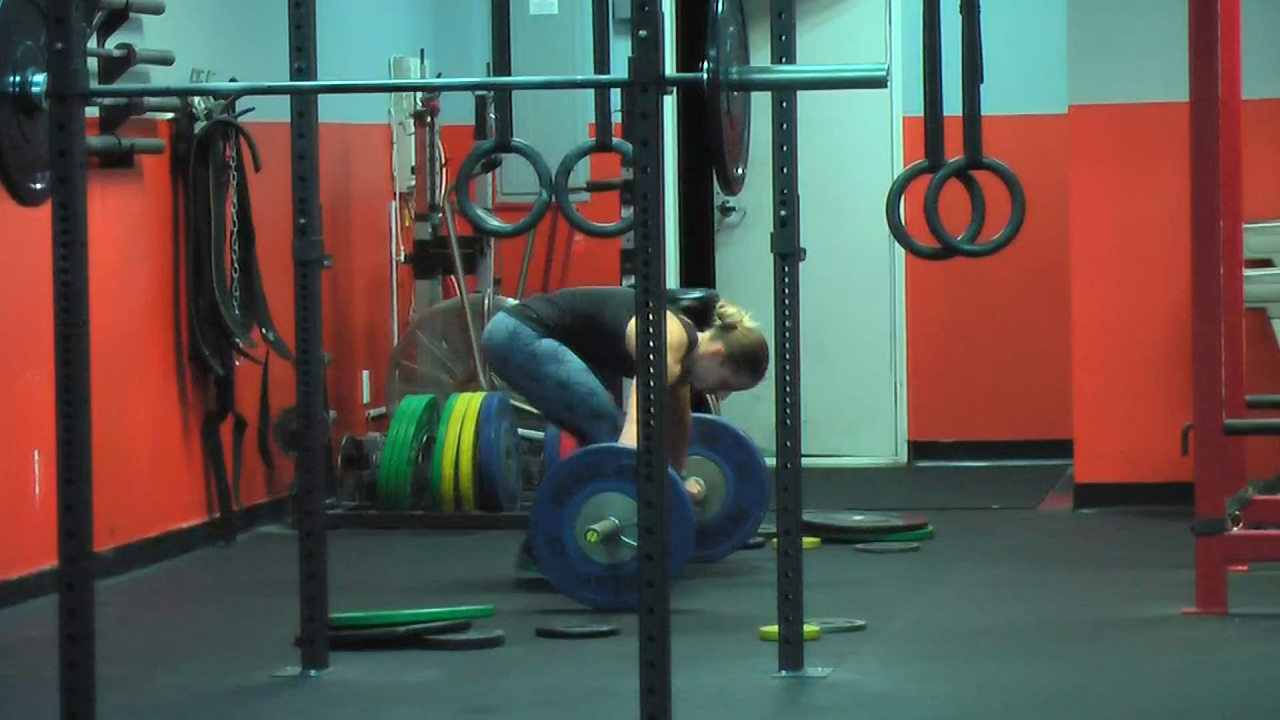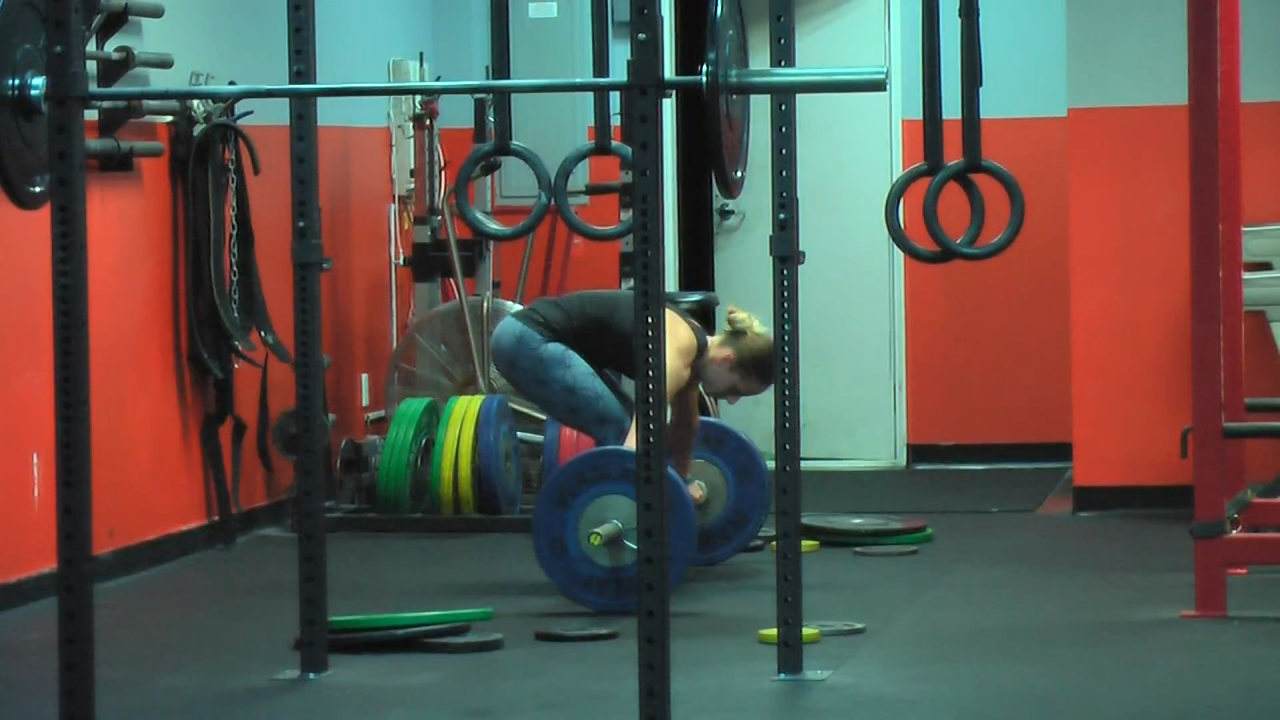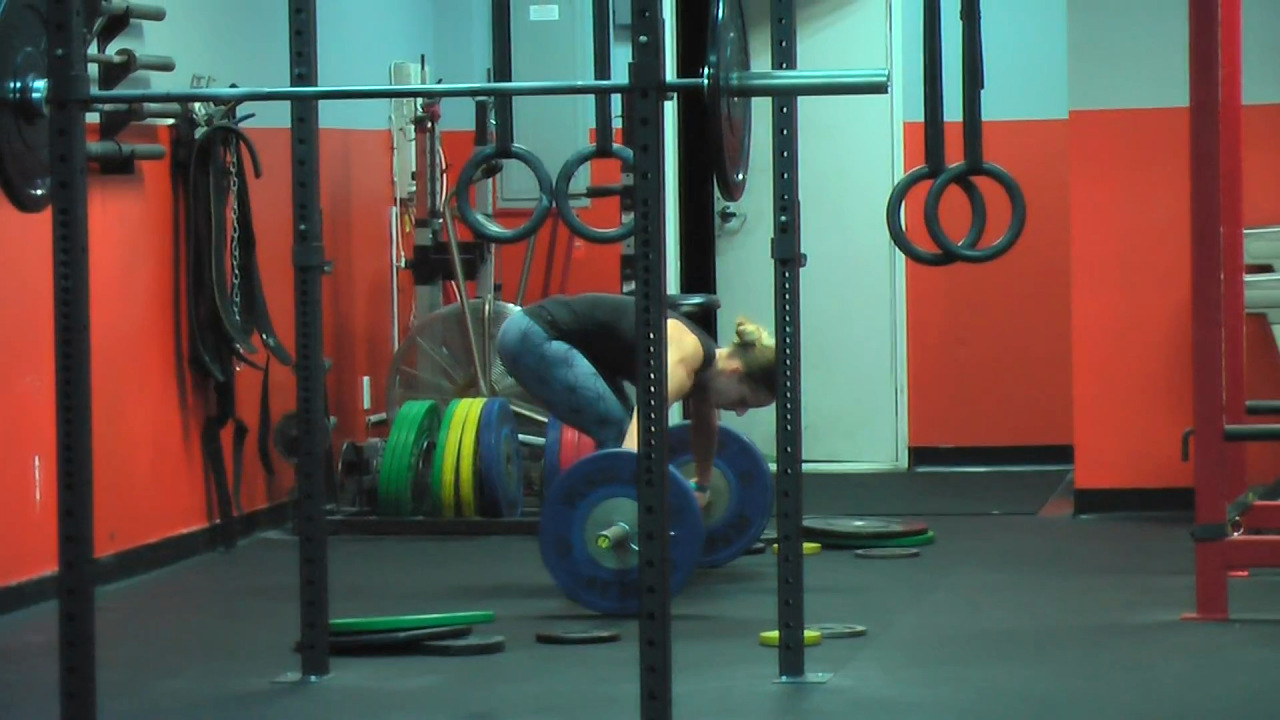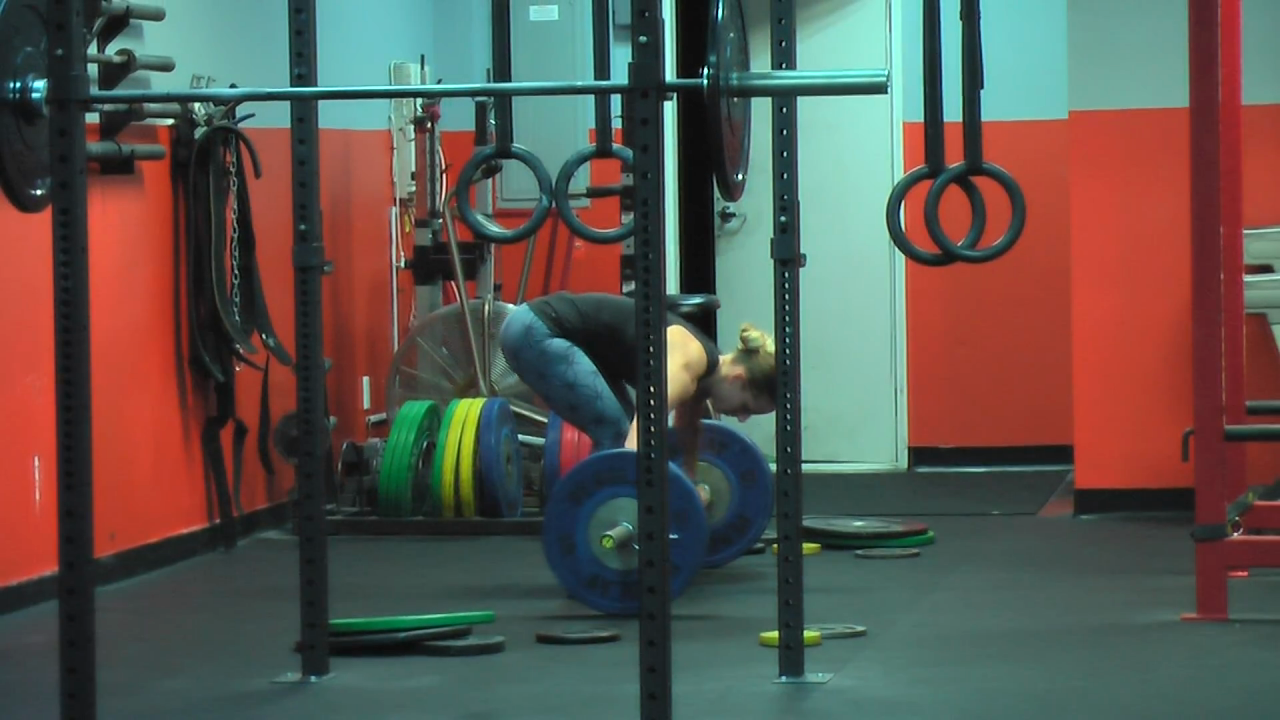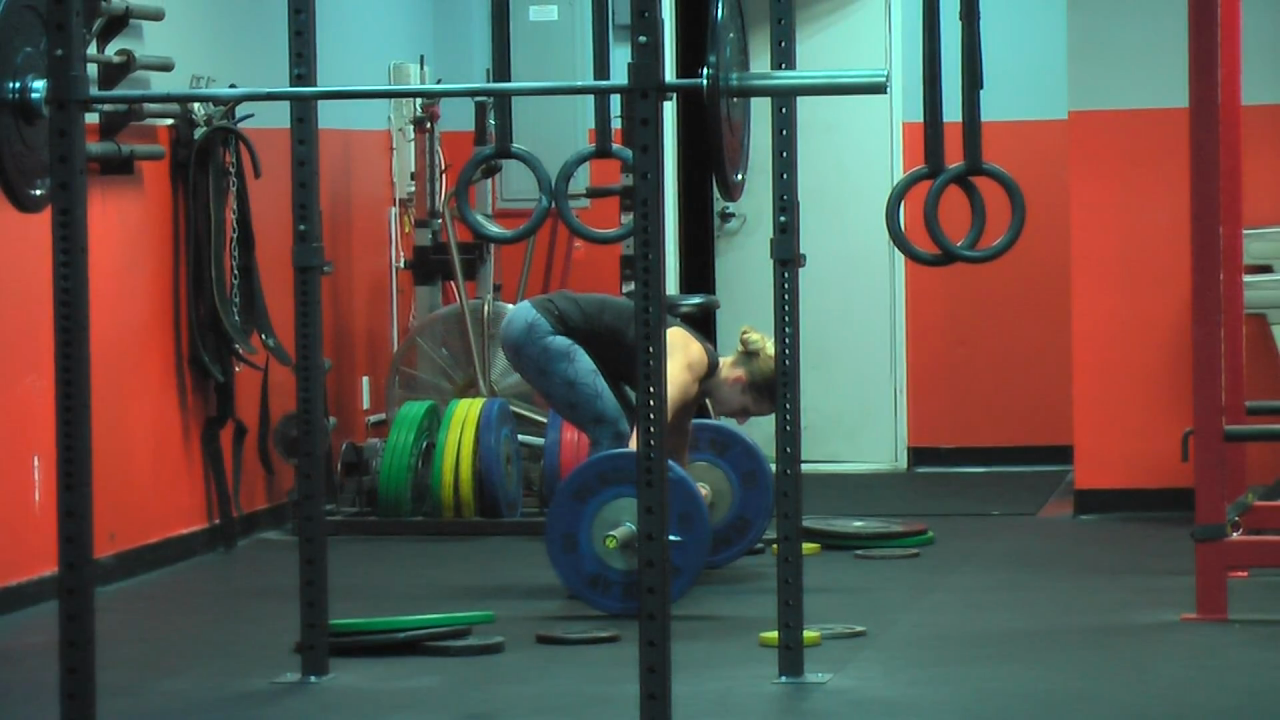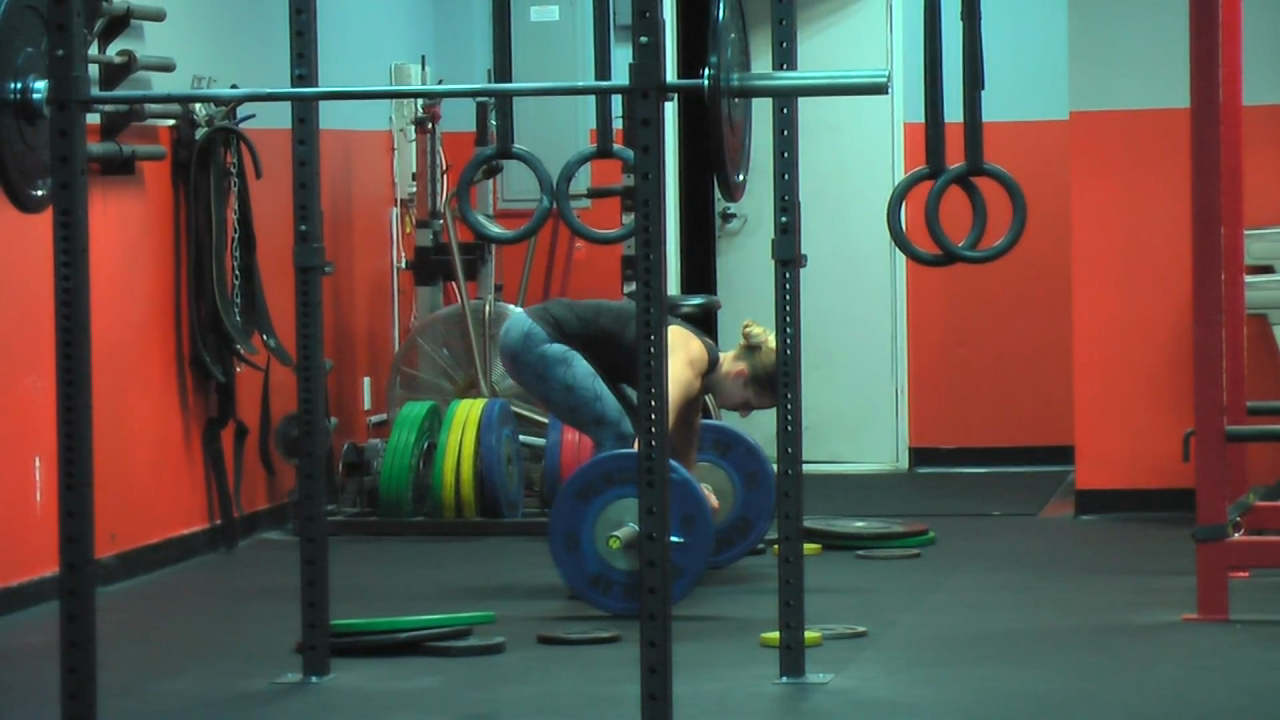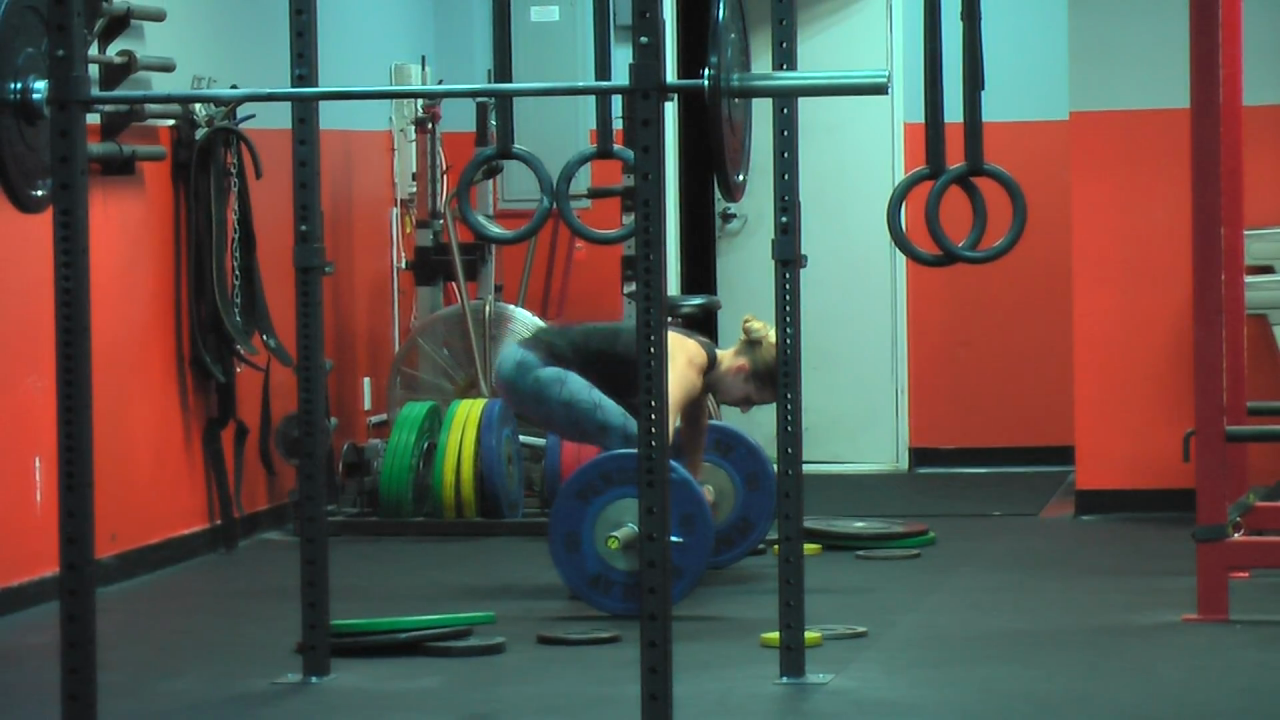
dt=0.2s
person 1, frame 1
left shoulder: (685, 340)
right shoulder: (669, 348)
left elbow: (678, 420)
right elbow: (635, 424)
left wrist: (678, 479)
left hip: (525, 336)
right hip: (517, 333)
left knee: (602, 432)
right knee: (608, 428)
person 1, frame 2
left shoulder: (695, 350)
right shoulder: (679, 348)
left elbow: (685, 423)
left wrist: (684, 481)
left hip: (533, 338)
right hip: (526, 338)
left knee: (615, 430)
right knee: (617, 432)
person 1, frame 3
left shoulder: (705, 363)
right shoulder: (684, 357)
left elbow: (705, 427)
right elbow: (642, 424)
left wrist: (701, 486)
left hip: (543, 336)
right hip: (533, 336)
left knee: (615, 432)
right knee: (617, 433)
person 1, frame 4
left shoulder: (705, 369)
right shoulder: (688, 362)
left elbow: (688, 429)
left hip: (544, 330)
right hip: (534, 330)
left knee: (615, 432)
right knee: (614, 434)
person 1, frame 5
left shoulder: (701, 371)
right shoulder: (690, 363)
left elbow: (676, 431)
left hip: (547, 327)
right hip: (535, 328)
left knee: (615, 433)
right knee: (613, 435)
person 1, frame 6
left shoulder: (702, 364)
right shoulder: (690, 359)
left elbow: (684, 432)
left hip: (544, 339)
right hip: (532, 337)
left knee: (620, 435)
right knee: (618, 434)
person 1, frame 7
left shoulder: (702, 364)
right shoulder: (689, 362)
left elbow: (694, 431)
left hip: (542, 366)
right hip: (527, 364)
right knee: (626, 438)
